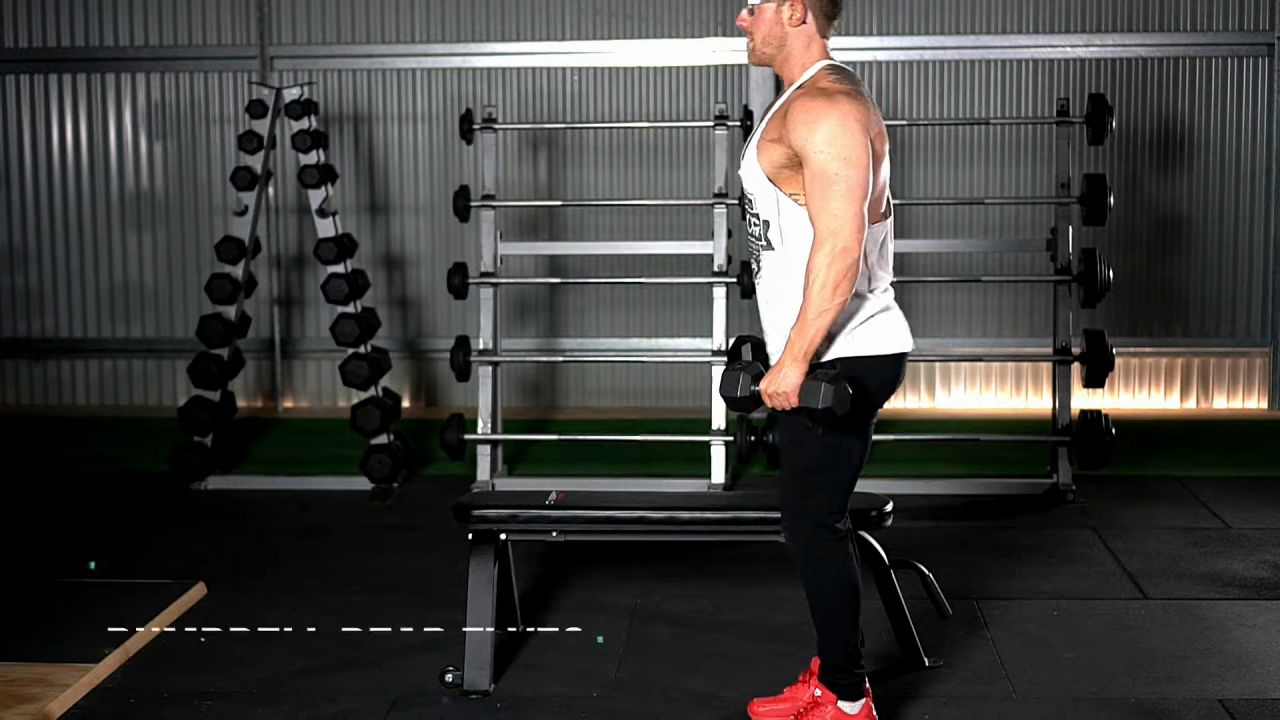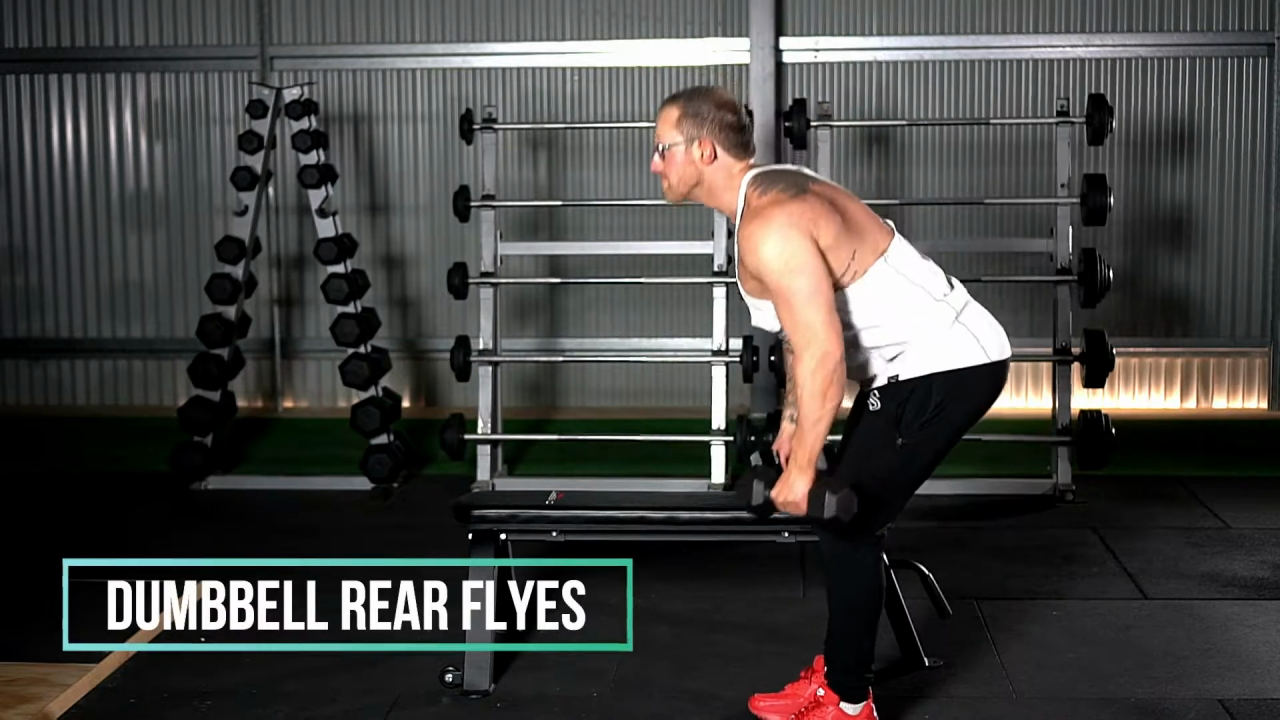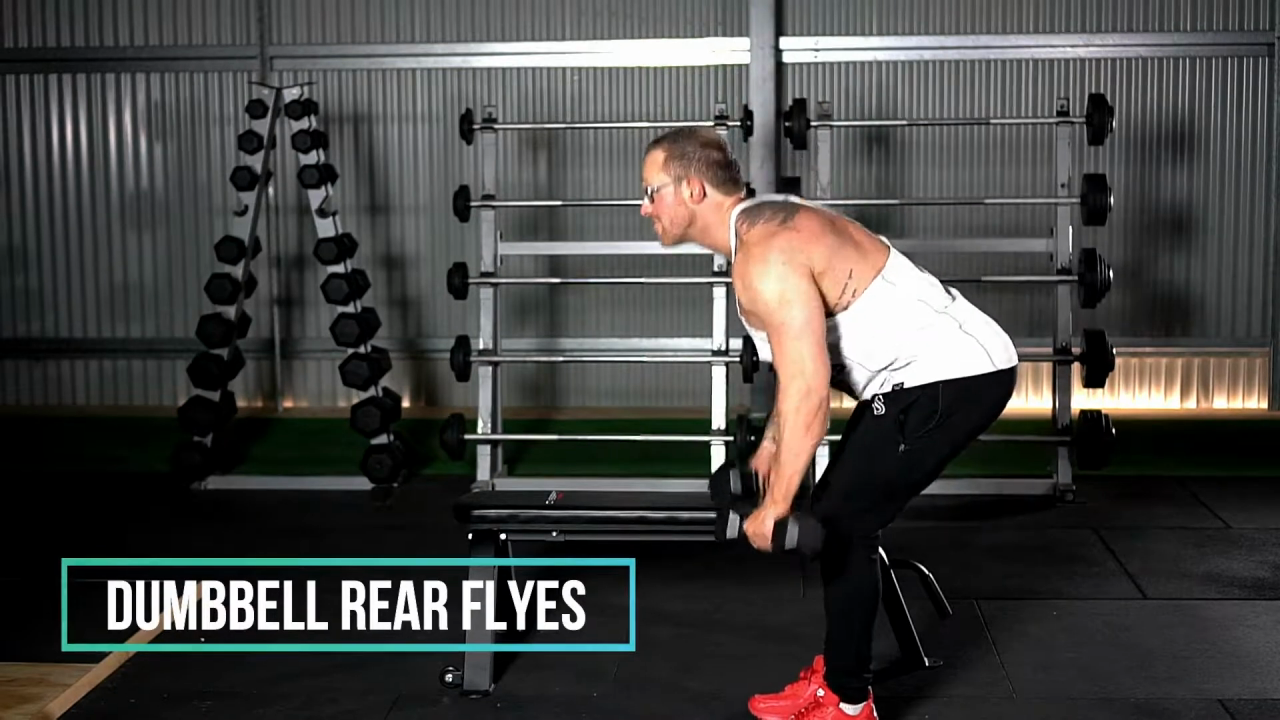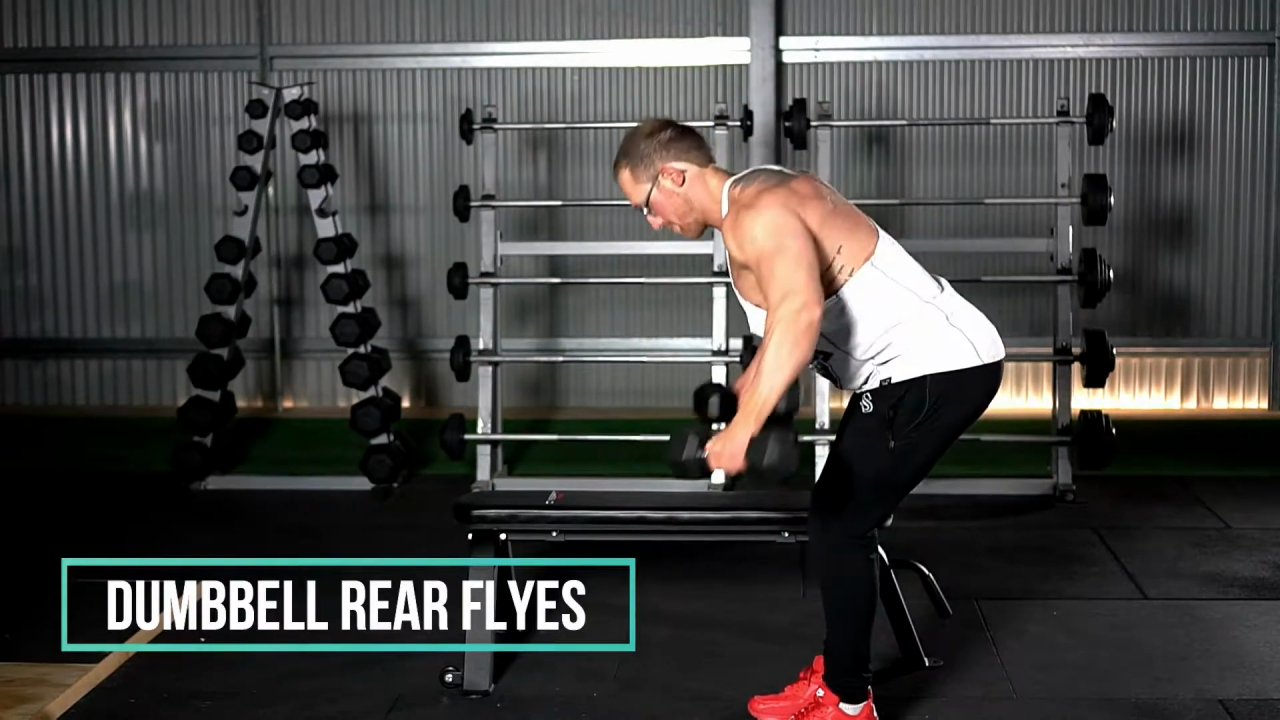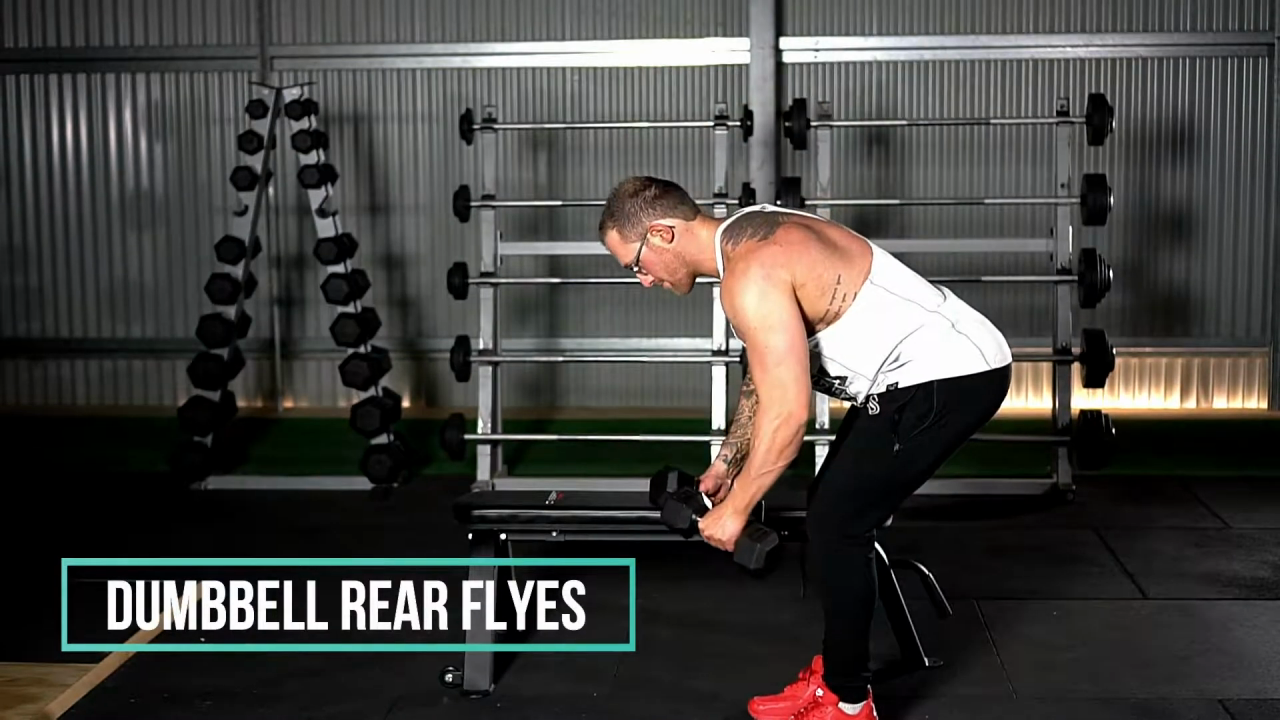
dt=1s
person 1, frame 1
left shoulder: (824, 108)
right shoulder: (812, 101)
left elbow: (842, 248)
left wrist: (793, 360)
right wrist: (793, 351)
left hip: (843, 356)
right hip: (835, 350)
left knee: (812, 523)
right knee: (816, 518)
person 1, frame 2
left shoulder: (769, 225)
right shoulder: (772, 197)
left elbow: (822, 355)
right elbow: (809, 334)
left wrist: (802, 468)
right wrist: (792, 422)
left hip: (947, 367)
right hip: (937, 356)
left knee: (848, 520)
right knee: (847, 513)
person 1, frame 3
left shoulder: (764, 253)
right shoulder: (763, 231)
left elbow: (810, 386)
right elbow: (804, 355)
left wrist: (774, 501)
right wrist: (770, 446)
left hip: (953, 377)
right hip: (937, 369)
left knee: (841, 525)
right knee: (840, 513)
person 1, frame 4
left shoulder: (754, 213)
right shoulder: (761, 198)
left elbow: (800, 314)
right elbow: (792, 306)
left wrist: (742, 429)
right wrist: (755, 378)
left hip: (939, 368)
right hip: (927, 359)
left knee: (839, 523)
right knee: (836, 516)
person 1, frame 5
left shoulder: (751, 275)
right shoulder: (748, 241)
left elbow: (788, 411)
right elbow: (767, 375)
left wrist: (736, 509)
right wrist: (727, 461)
left hip: (948, 376)
right hip: (935, 366)
left knee: (836, 524)
right knee: (833, 516)
right ankle: (837, 676)
